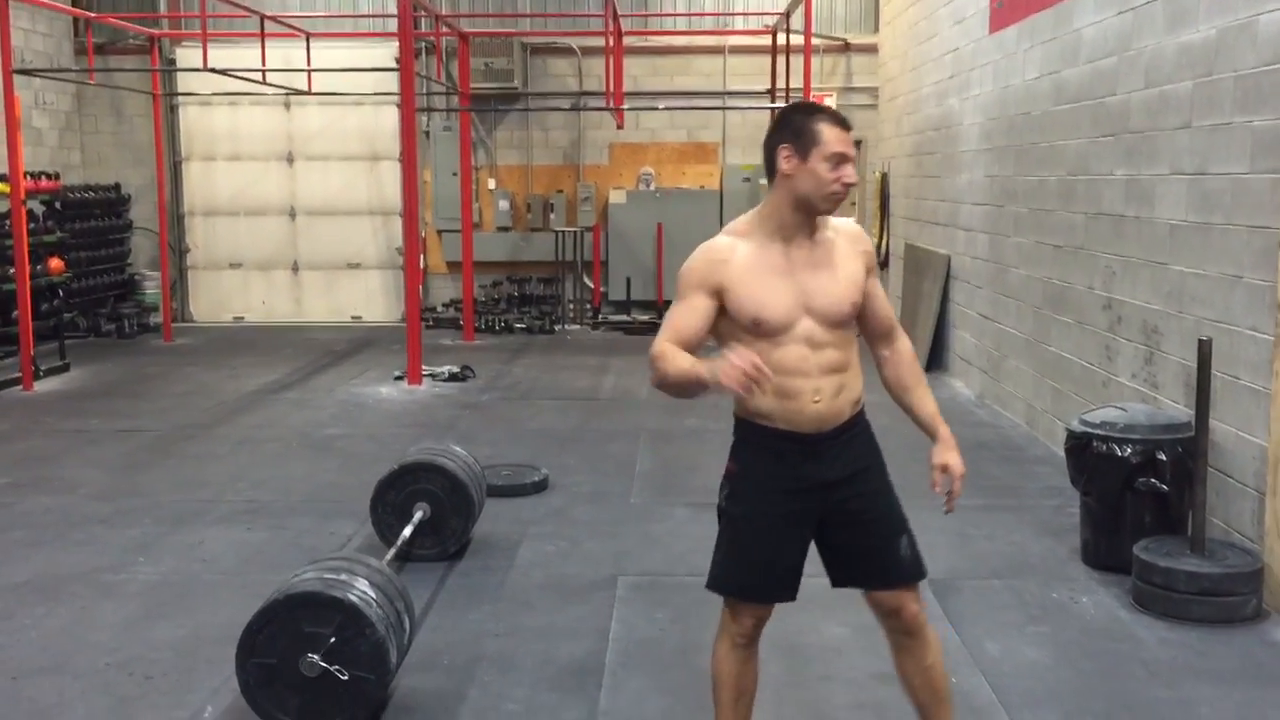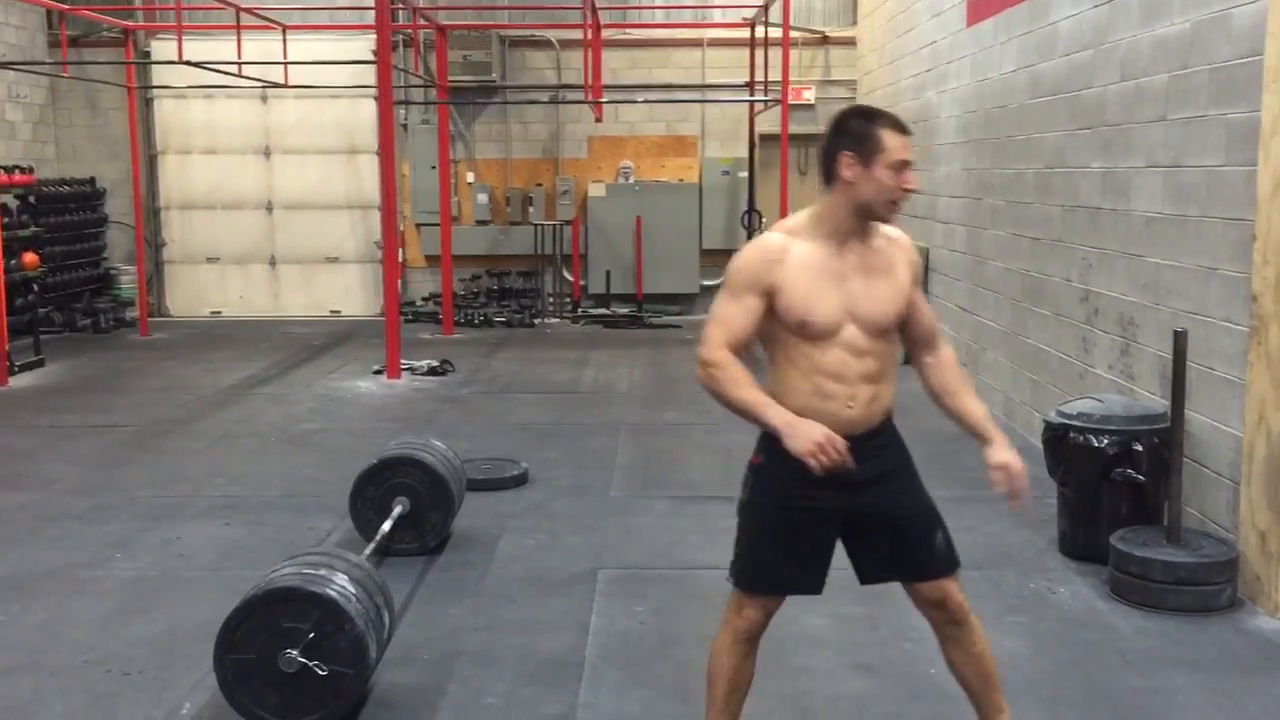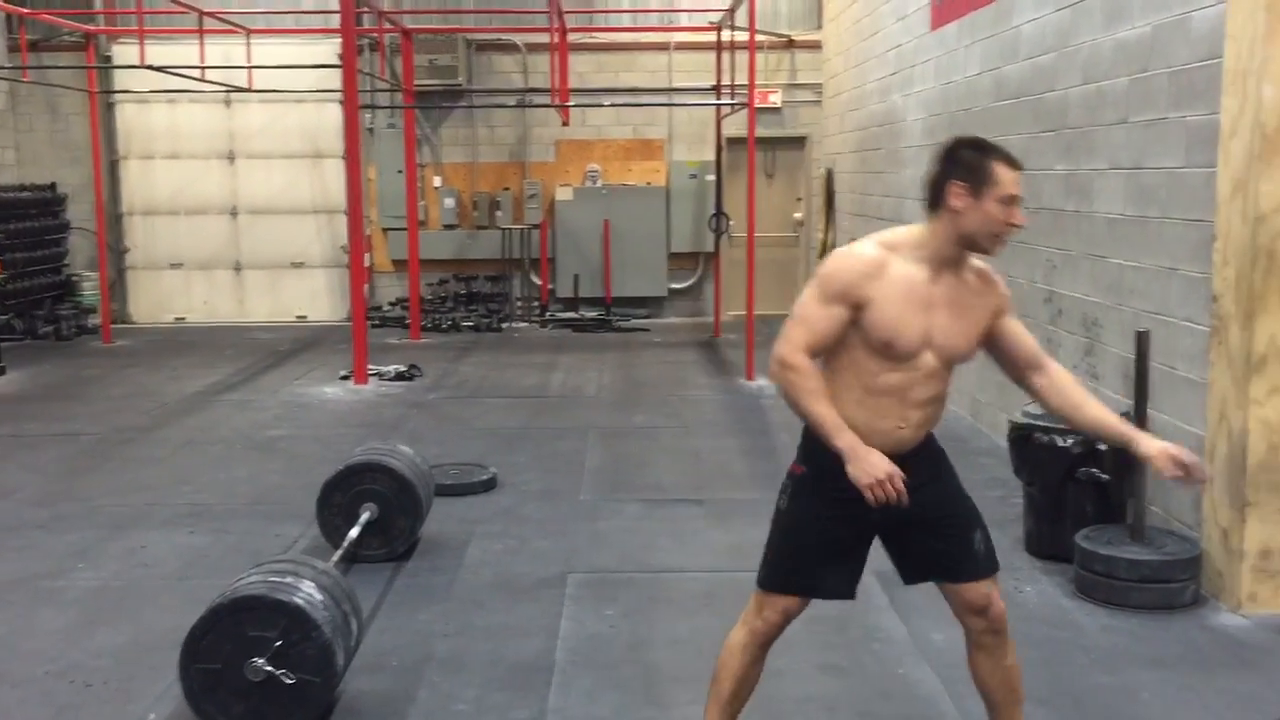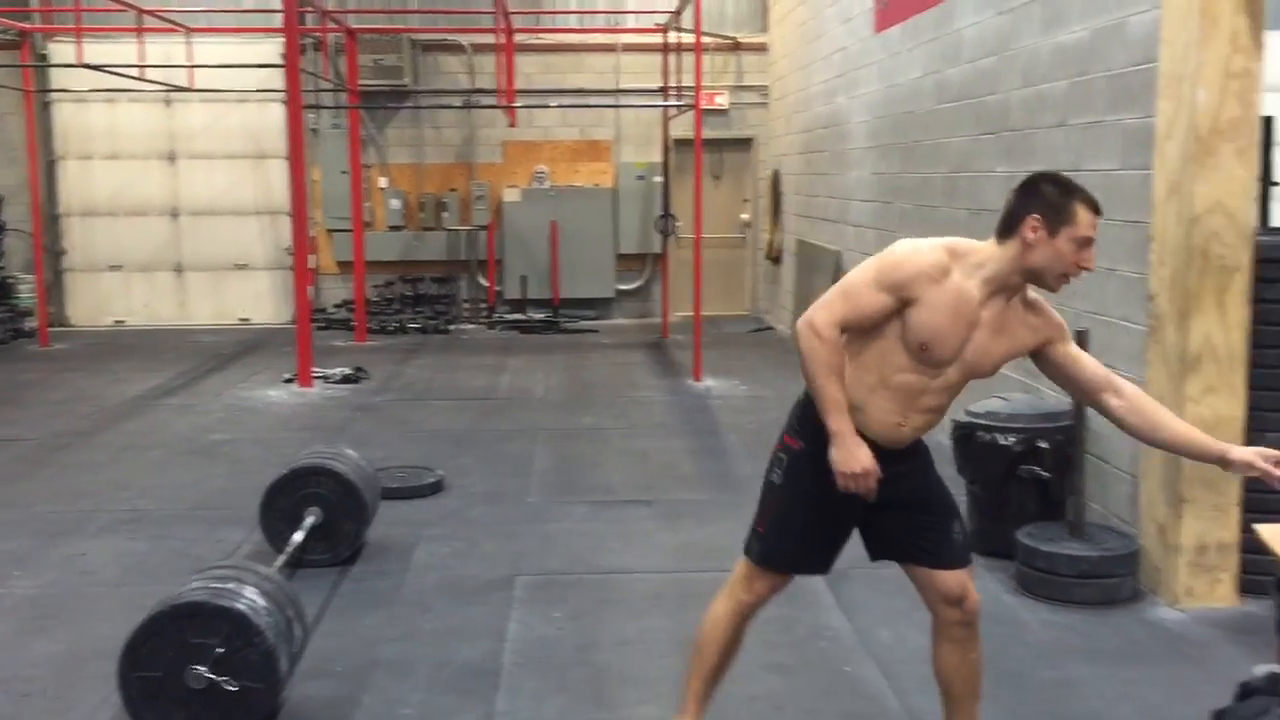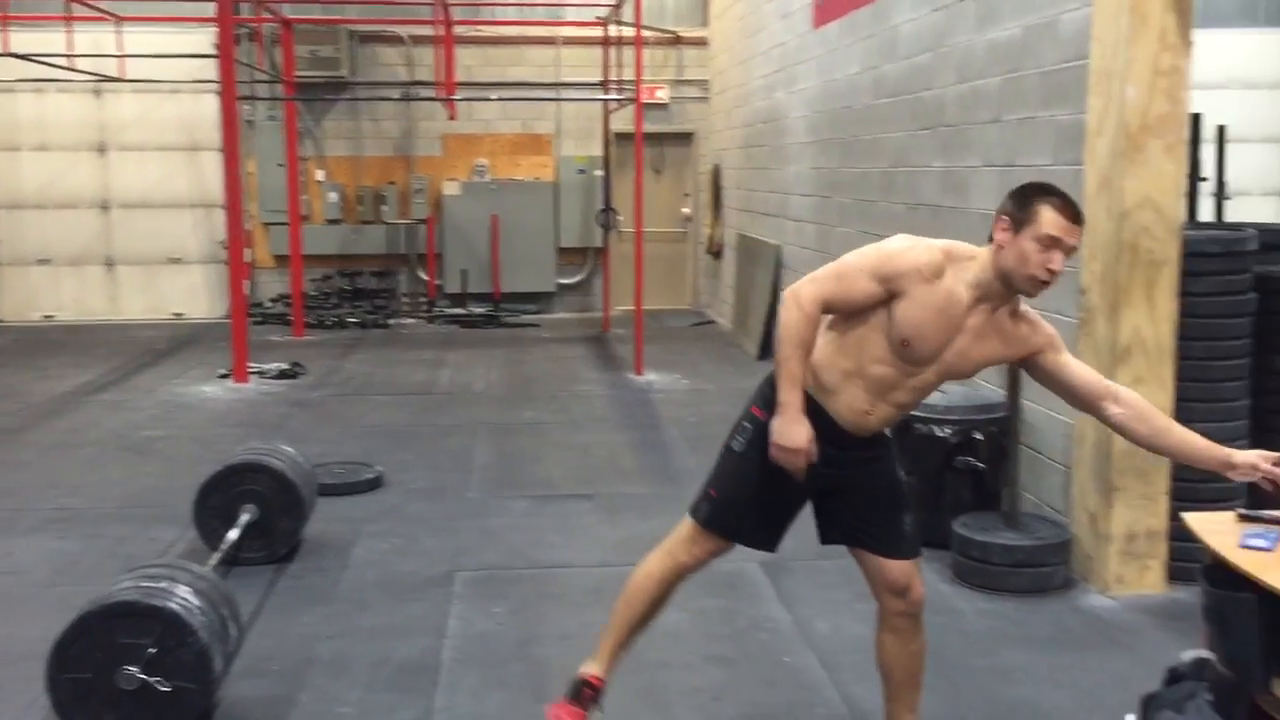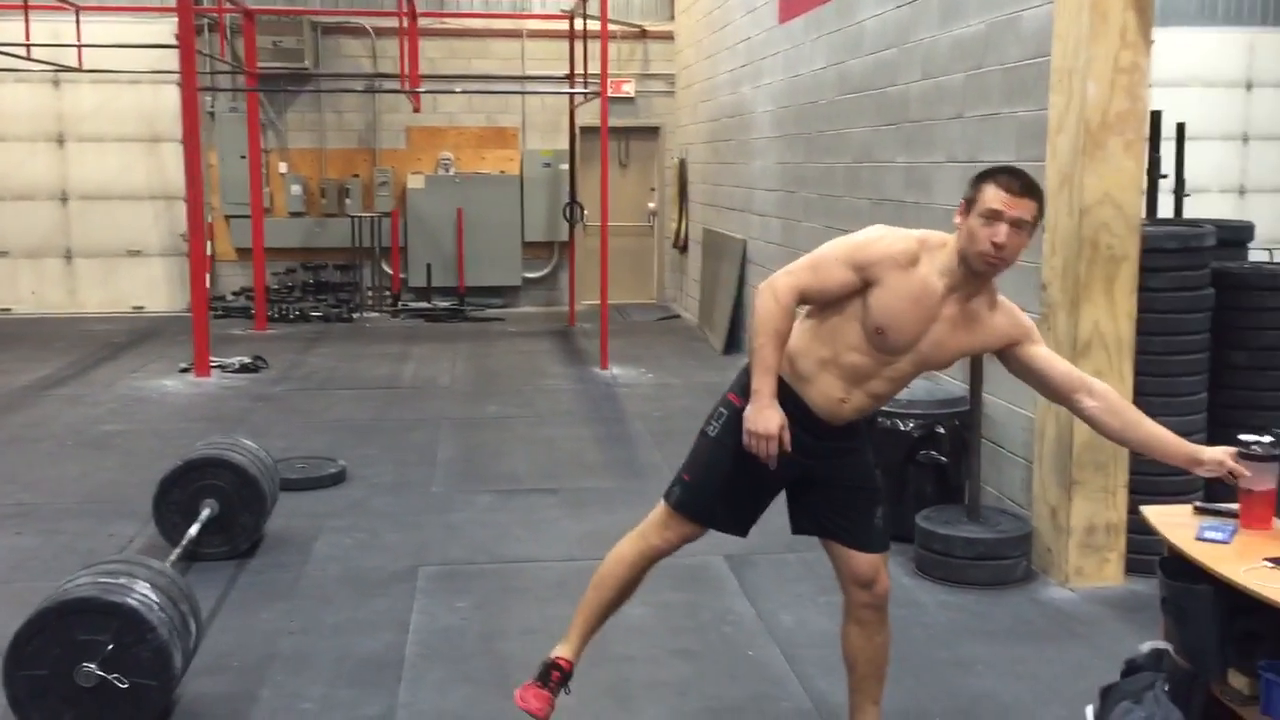
dt=0.2s
person 1, frame 1
left shoulder: (853, 243)
right shoulder: (718, 259)
left elbow: (890, 345)
right elbow: (664, 361)
left wrist: (940, 435)
right wrist: (711, 370)
left hip: (852, 450)
right hip: (767, 458)
left knee: (904, 610)
right knee: (742, 621)
person 1, frame 2
left shoulder: (899, 255)
right shoulder: (770, 256)
left elbow: (931, 352)
right elbow: (712, 359)
left wrist: (992, 439)
right wrist: (787, 424)
left hip: (880, 454)
right hip: (793, 455)
left knee: (947, 604)
right knee: (749, 614)
person 1, frame 3
left shoulder: (985, 291)
right shoulder: (861, 267)
left elbow: (1042, 375)
right elbow: (788, 359)
left wrist: (1140, 441)
right wrist: (854, 455)
left hip: (919, 463)
right hip: (835, 464)
left knee: (986, 612)
right knee: (770, 612)
person 1, frame 4
left shoulder: (1035, 322)
right shoulder: (923, 263)
left elbow: (1115, 396)
right elbow: (816, 327)
left wrist: (1227, 453)
right wrist: (842, 437)
left hip: (903, 456)
right hip: (829, 441)
left knee: (958, 603)
right knee: (754, 585)
person 1, frame 5
left shoulder: (1026, 334)
right shoulder: (916, 261)
left elbow: (1115, 404)
right elbow: (800, 301)
right wrist: (789, 411)
left hip: (864, 446)
right hip: (795, 420)
left knee: (903, 594)
right knee: (693, 545)
person 1, frame 6
left shoulder: (1002, 324)
right shoulder: (889, 251)
left elbow: (1088, 396)
right elbow: (777, 293)
left wrist: (1191, 455)
right wrist: (763, 397)
left hip: (843, 438)
right hip: (772, 409)
left knee: (869, 588)
right knee: (667, 529)
right ankle: (564, 657)
